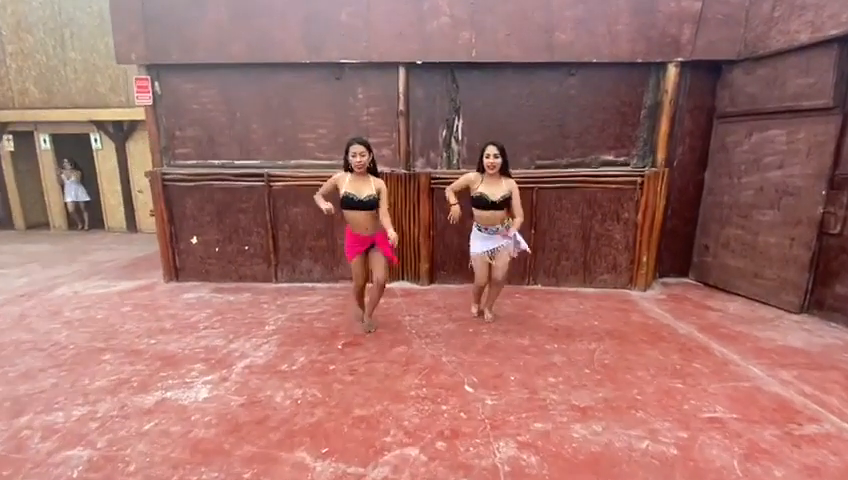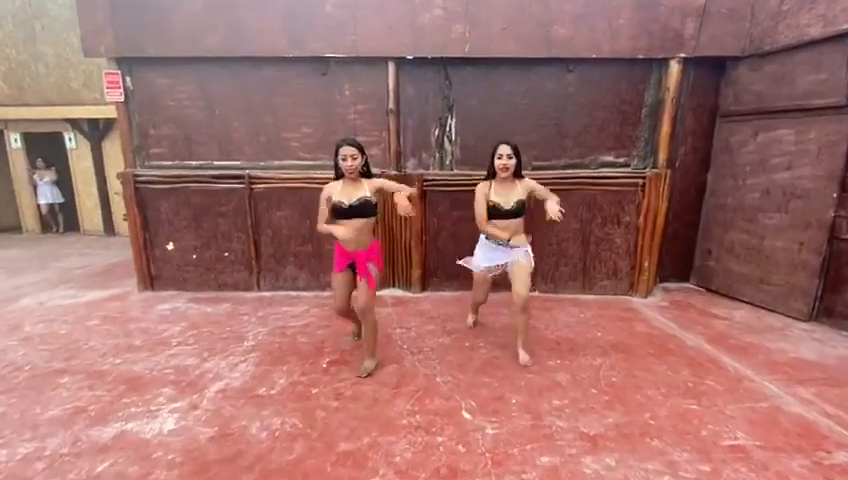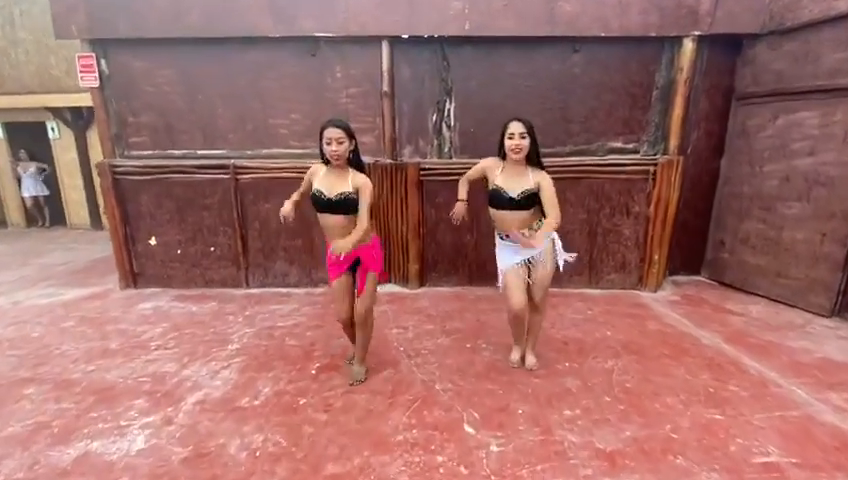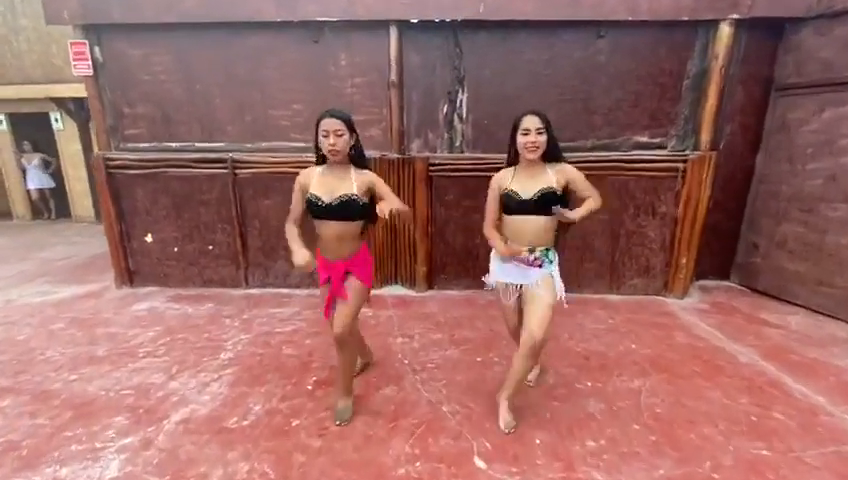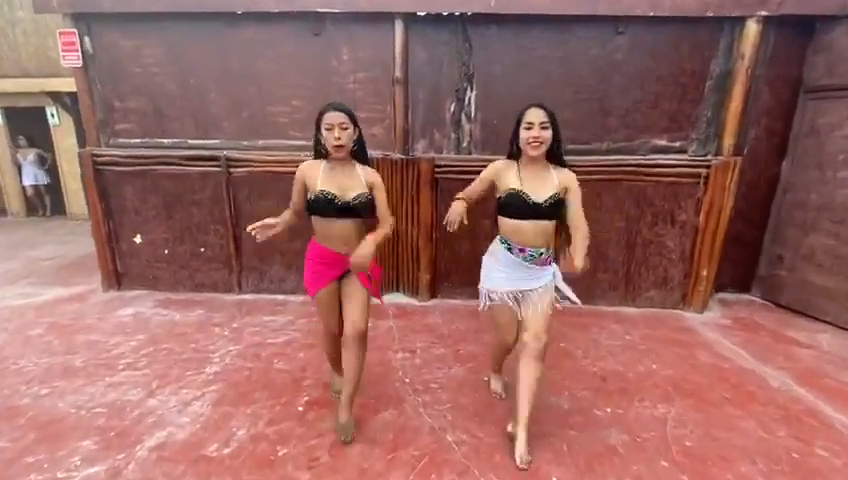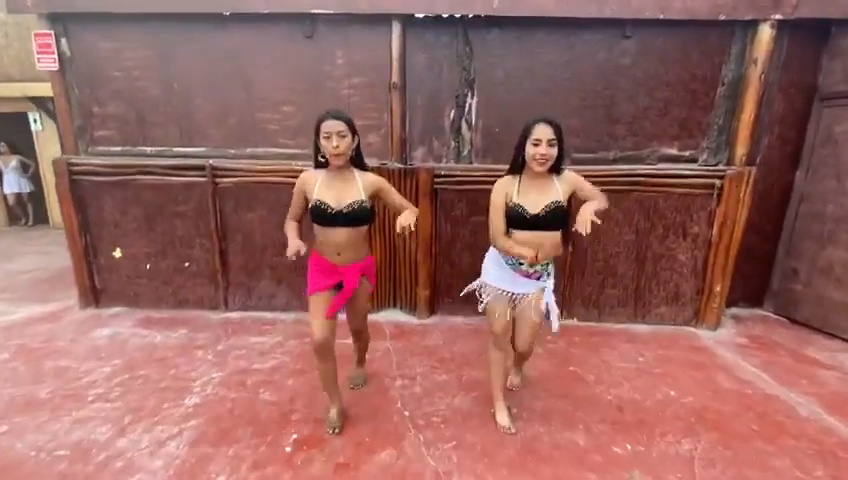
dt=0.4s
person 1, frame 1
left shoulder: (378, 184)
right shoulder: (341, 179)
left elbow: (384, 214)
right elbow: (319, 194)
left wrist: (390, 231)
right wrist: (323, 204)
left hip: (378, 238)
right hip: (355, 239)
left knee: (380, 280)
right knee: (359, 283)
right ankle: (361, 309)
person 1, frame 2
left shoulder: (373, 185)
right shoulder: (330, 189)
left elbow: (409, 190)
right elbow: (320, 226)
left wrist: (403, 196)
right wrist: (336, 229)
left hip: (368, 253)
right hip: (343, 254)
left knee: (364, 306)
right knee: (341, 307)
left ankle: (370, 357)
right ankle: (359, 324)
person 1, frame 3
left shoulder: (361, 181)
right shoulder: (315, 172)
left elbow: (364, 225)
right elbow: (300, 192)
left wrist: (348, 242)
right wrist: (290, 203)
left hip: (366, 251)
right hip: (337, 254)
left knee: (363, 312)
right knee: (343, 316)
left ankle: (360, 360)
right ankle: (356, 347)
person 1, frame 4
left shoulder: (365, 178)
right shoulder: (306, 177)
left elbow: (404, 212)
right elbow: (292, 222)
left wrist: (392, 206)
right wrist: (297, 250)
left hip: (356, 263)
right hip: (324, 264)
left knee: (342, 330)
right knee: (342, 323)
left ankle: (345, 394)
right ankle: (364, 356)
person 1, frame 5
left shoulder: (369, 176)
right shoulder: (308, 171)
left elbow: (387, 223)
right elbow: (295, 213)
left wrist: (371, 242)
right wrist: (278, 223)
left hip: (357, 262)
right hip: (321, 260)
left knee: (356, 330)
right knee: (332, 331)
left ankle: (345, 407)
right ankle: (337, 373)
person 1, frame 6
left shoulder: (370, 182)
right shoulder: (308, 180)
left elbow: (409, 209)
right elbow: (292, 220)
left wrist: (407, 216)
right wrist: (293, 241)
left hip: (360, 269)
right hip: (322, 269)
left knee: (358, 328)
right knee: (320, 340)
left ankle: (360, 364)
right ankle: (335, 403)
person 2, frame 1
left shoulder: (510, 184)
right shoulder: (473, 179)
left elbow: (518, 215)
right elbow: (449, 190)
left wrist: (512, 230)
right wrist: (454, 205)
left hip: (504, 236)
right hip: (480, 236)
left knee: (499, 278)
right knee: (481, 281)
left ankle: (488, 308)
right ankle: (476, 303)
person 2, frame 2
left shoulder: (525, 185)
right shoulder: (484, 188)
left elbow: (551, 197)
right elbow: (482, 224)
left wrist: (551, 202)
right wrist: (511, 237)
left hip: (517, 251)
right hip: (489, 249)
left knee: (522, 299)
right knee: (480, 296)
left ankle: (521, 347)
right ankle: (473, 313)
person 2, frame 3
left shoulder: (540, 177)
right shoulder: (490, 166)
left elbow: (554, 218)
right elbow: (465, 180)
left wrist: (536, 240)
right wrist: (461, 202)
left hip: (540, 244)
right hip: (507, 247)
left knee: (536, 302)
right knee: (516, 306)
left ankle: (530, 349)
right ankle: (518, 345)
person 2, frame 4
left shoulder: (561, 172)
right shoulder: (501, 178)
left elbow: (594, 198)
right elbow: (489, 225)
left wrist: (576, 214)
right wrist: (503, 248)
left hip: (543, 266)
right hip: (506, 263)
left knee: (535, 337)
right knee: (514, 327)
left ankle: (504, 397)
right ankle: (531, 362)
person 2, frame 5
left shoulder: (565, 178)
right shoulder: (501, 170)
left elbow: (579, 228)
right elbow: (466, 196)
left wrist: (577, 255)
right wrist: (458, 204)
left hip: (542, 270)
right hip: (504, 265)
left knee: (535, 344)
right knee: (507, 339)
right ankle: (495, 373)
person 2, frame 6
left shoulder: (567, 181)
right shoulder: (505, 186)
left elbow: (599, 198)
right elbow: (497, 238)
left wrist: (588, 209)
right wrist: (530, 252)
left hip: (539, 278)
right hip: (500, 271)
left knee: (524, 347)
right knee: (499, 337)
left ankle: (515, 368)
right ankle: (499, 403)
